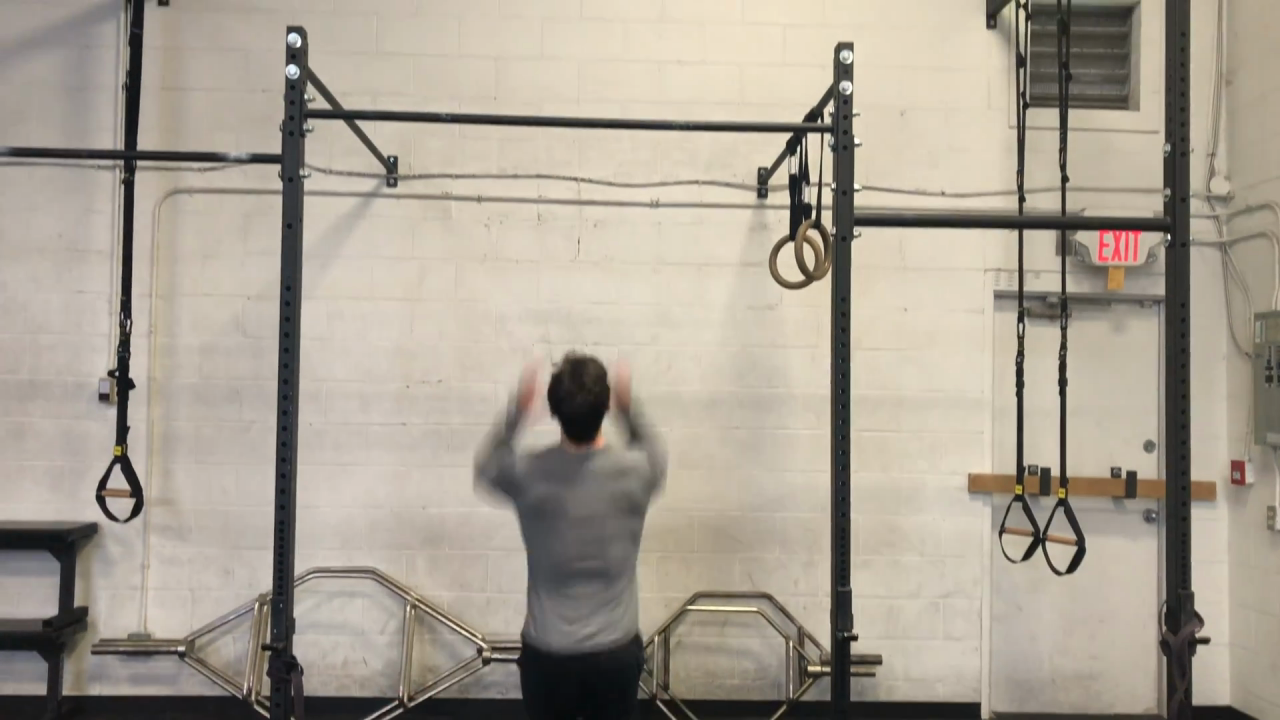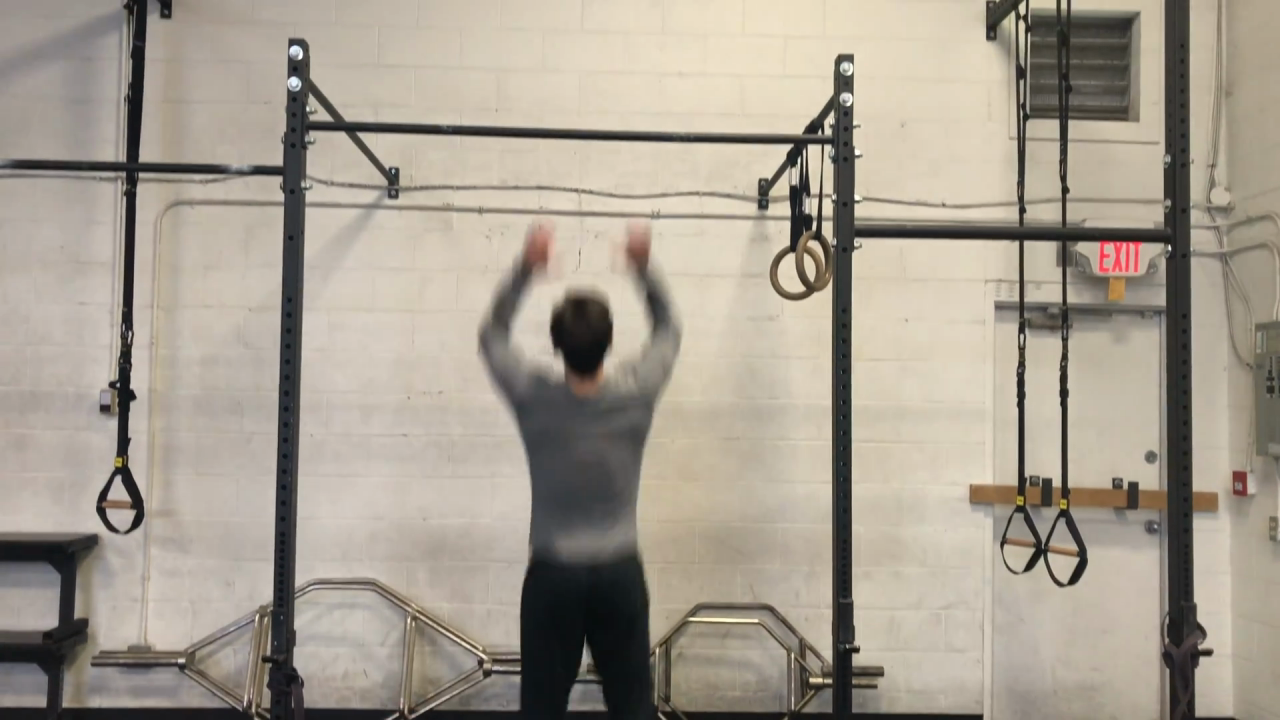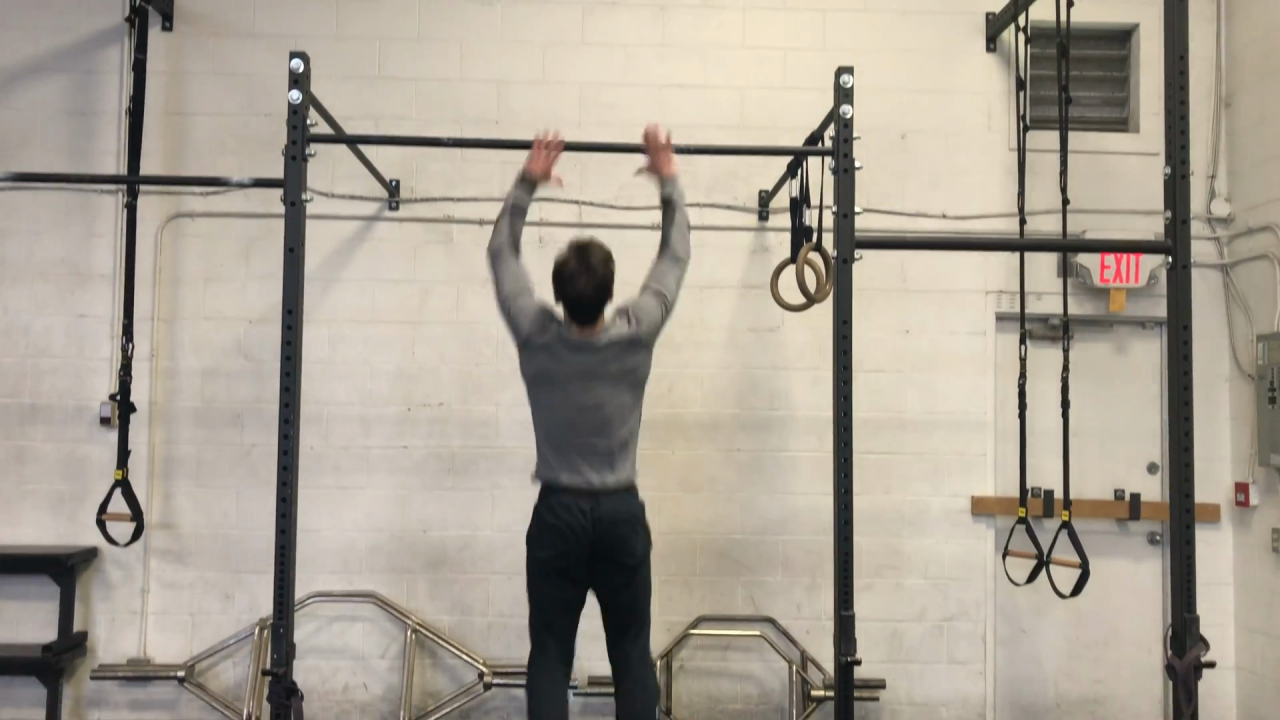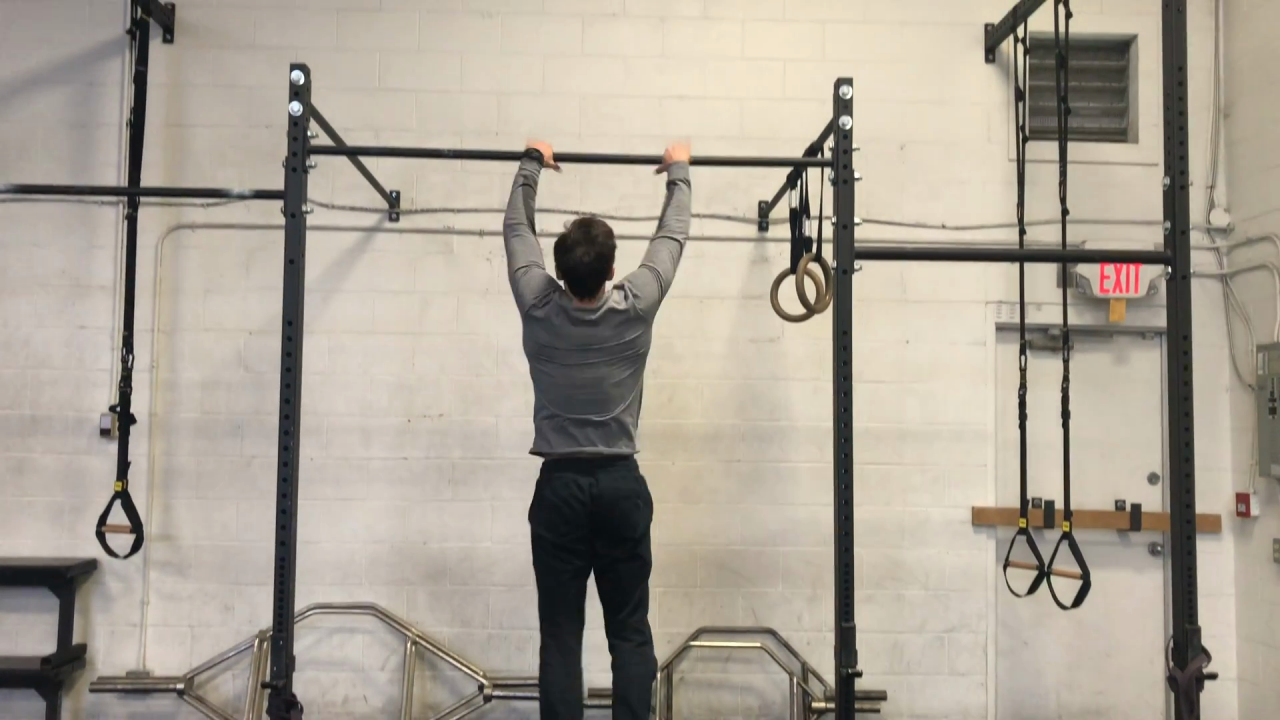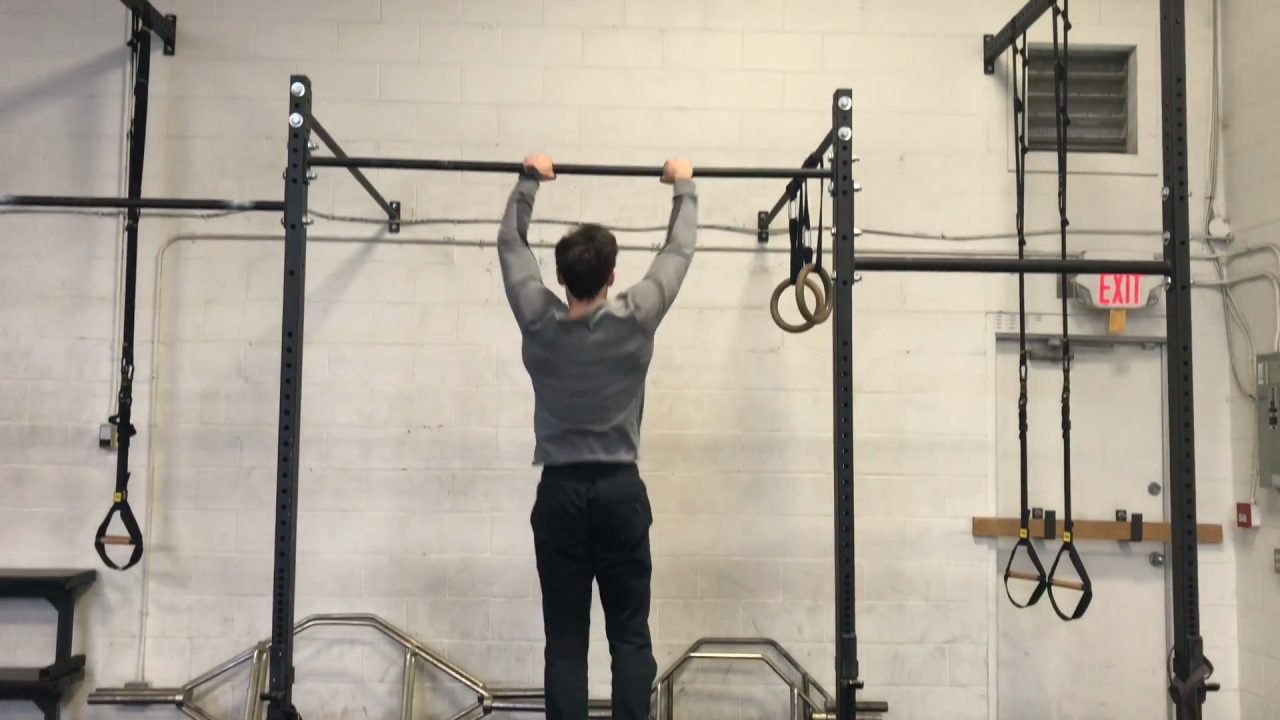
dt=0.1s
person 1, frame 1
left shoulder: (524, 474)
right shoulder: (639, 471)
left elbow: (485, 468)
left wrist: (515, 413)
right wrist: (629, 411)
left hip: (546, 656)
right hip: (616, 655)
person 1, frame 2
left shoulder: (533, 399)
right shoulder: (636, 396)
left elbow: (491, 337)
right elbow: (668, 334)
left wrist: (524, 271)
right wrist: (645, 270)
left hip: (551, 578)
right hip: (618, 575)
person 1, frame 3
left shoulder: (535, 339)
right shoulder: (636, 335)
left elbow: (501, 252)
right elbow: (675, 254)
left wrist: (529, 180)
right wrist: (667, 178)
left hip: (557, 518)
right hip: (622, 517)
left knee: (550, 659)
right knee: (631, 657)
person 1, frame 4
left shoulder: (538, 308)
right shoulder: (636, 308)
left elbow: (516, 227)
right elbow: (672, 235)
left wrist: (532, 163)
right wrist: (677, 171)
left hip: (558, 488)
right hip: (621, 486)
left knee: (559, 637)
right knee: (630, 636)
person 1, frame 5
left shoulder: (537, 320)
right shoulder: (637, 318)
left elbow: (509, 242)
right elbow: (679, 248)
left wrist: (529, 178)
right wrist: (683, 186)
left hip: (559, 494)
right hip: (620, 492)
left knee: (565, 644)
right knee: (630, 639)
